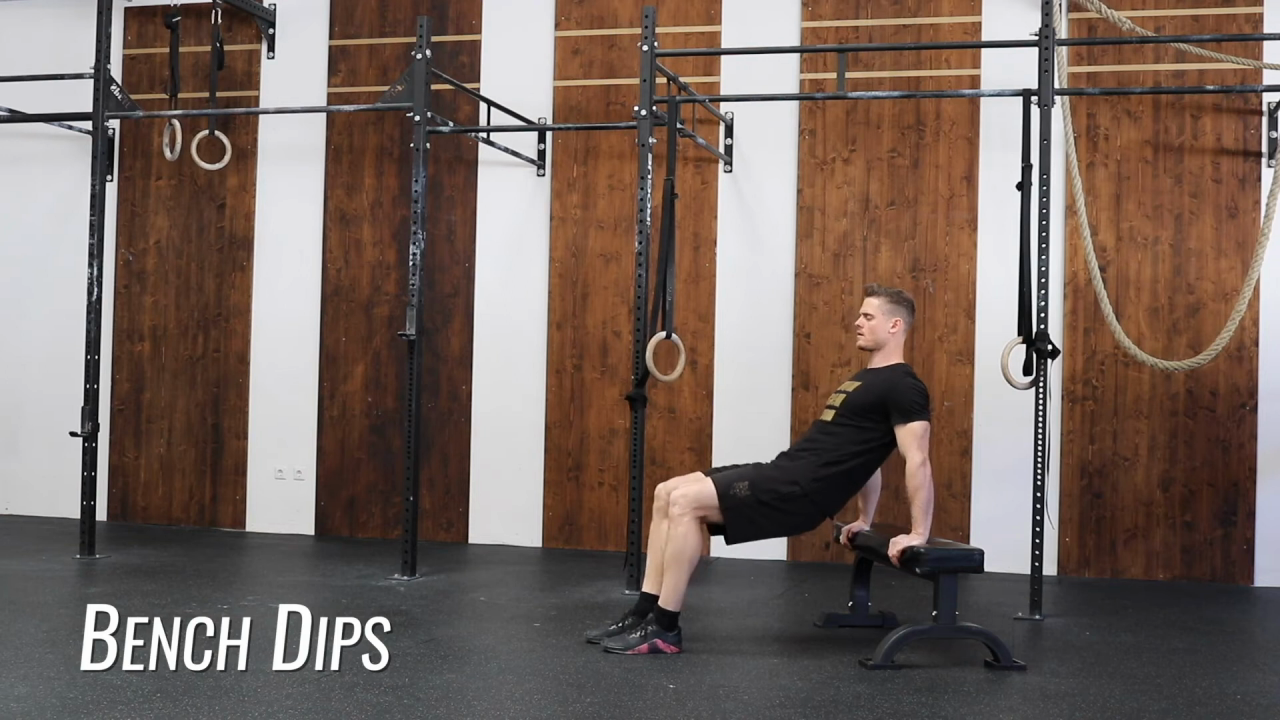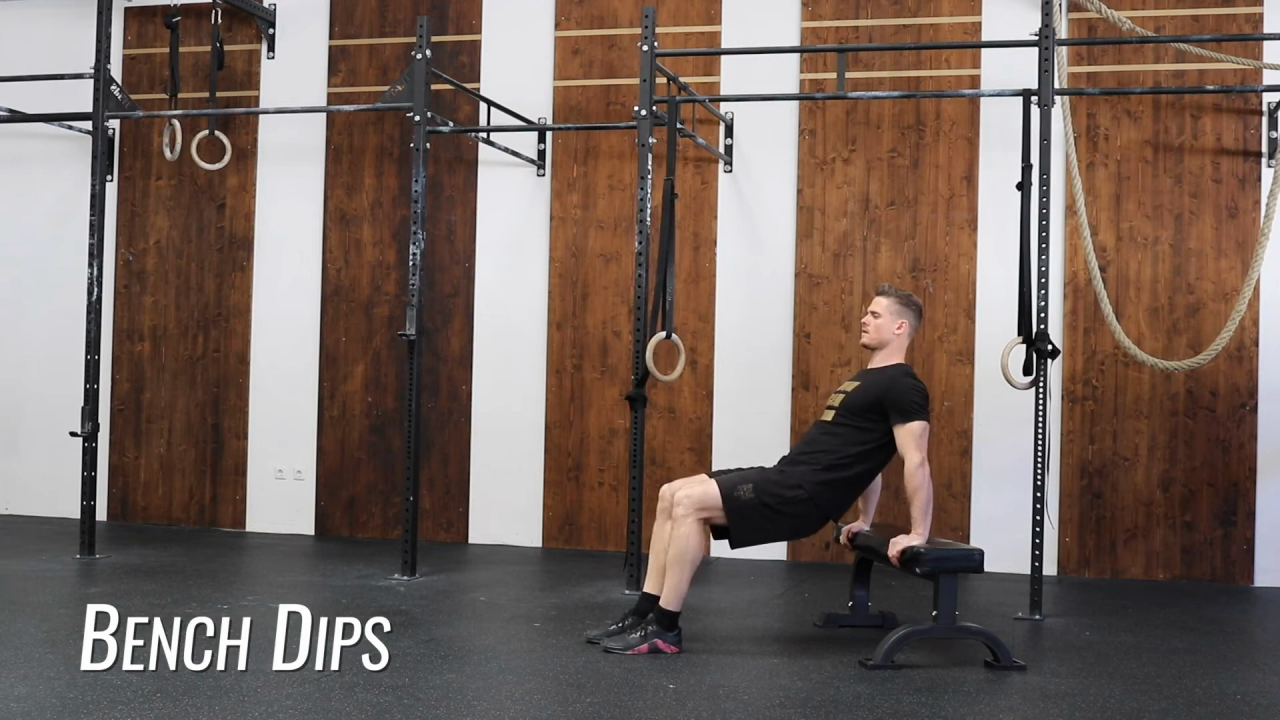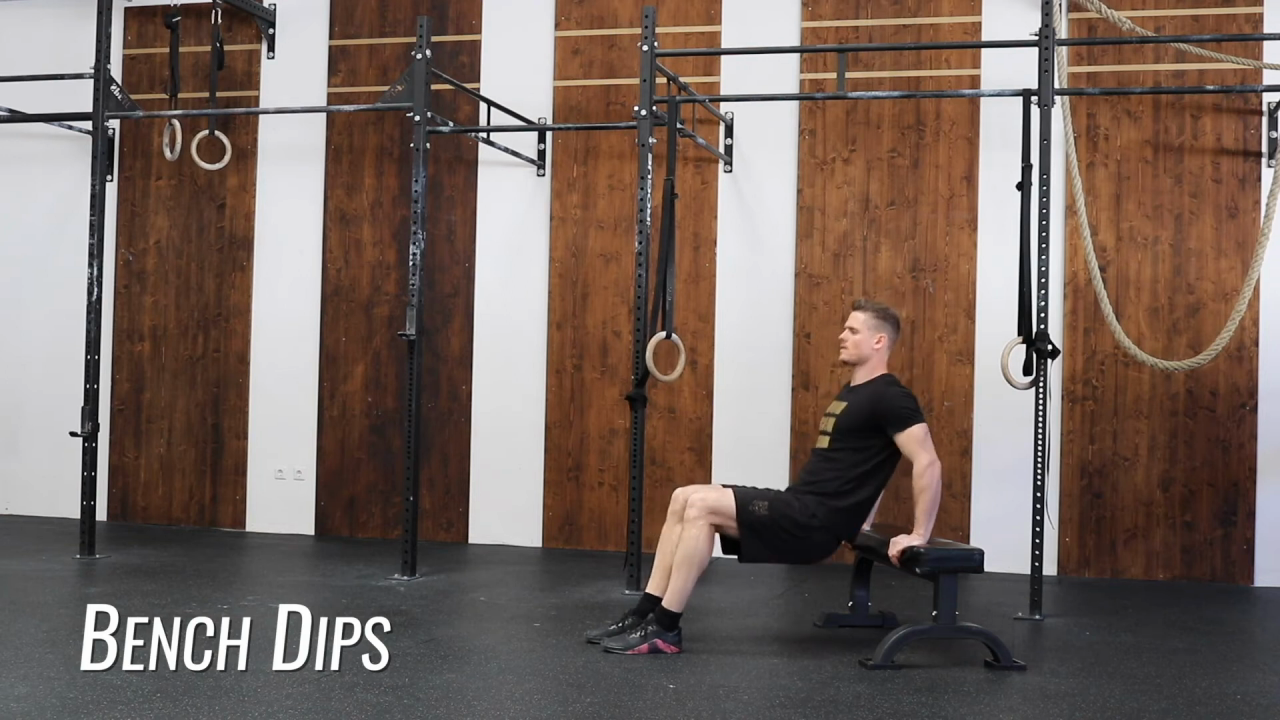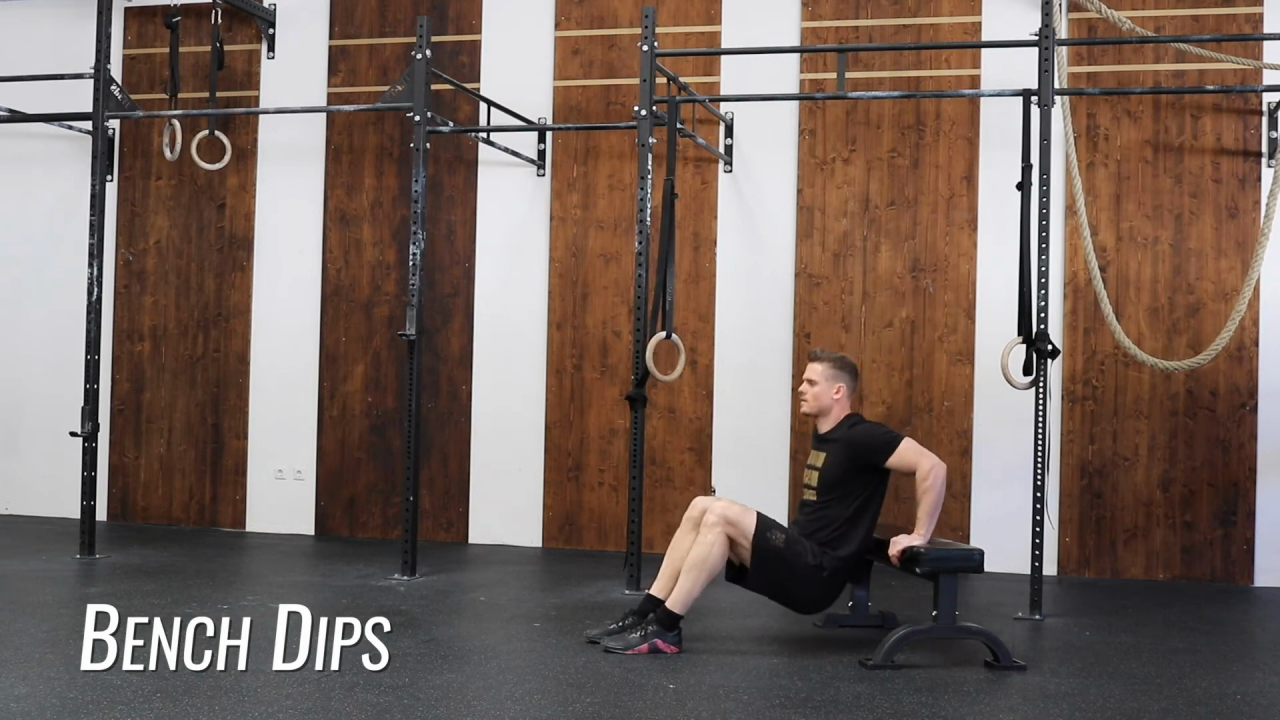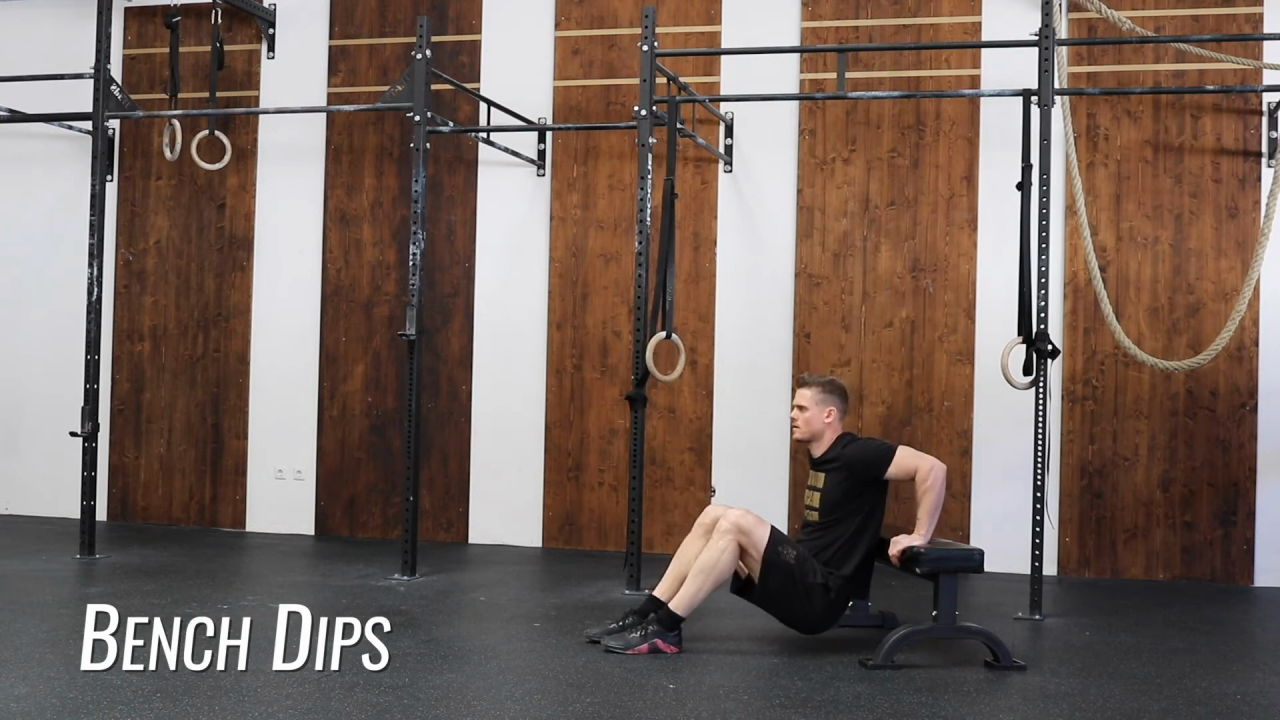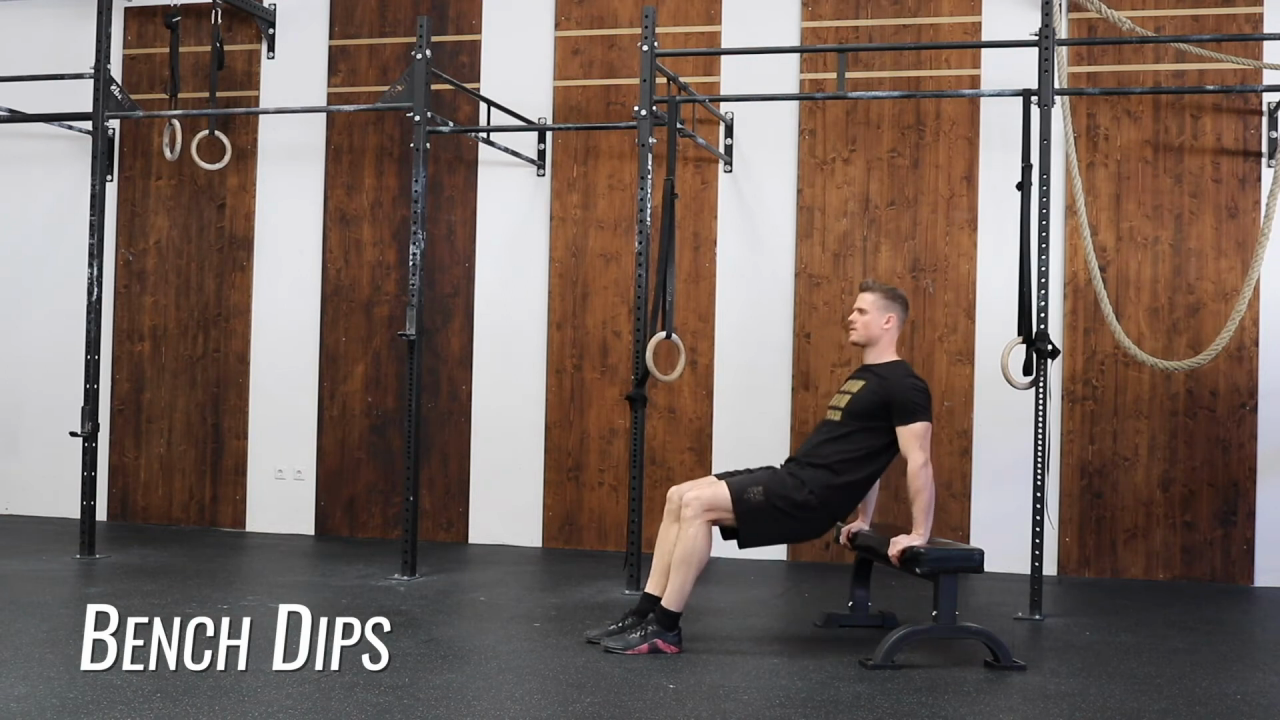
dt=0.7s
person 1, frame 1
left shoulder: (901, 386)
right shoulder: (868, 378)
left elbow: (918, 460)
right elbow: (861, 452)
left wrist: (917, 534)
right wrist: (865, 520)
left hip: (803, 490)
right hip: (784, 475)
left knee: (685, 501)
right knee: (667, 494)
left ankle: (664, 627)
right ankle: (645, 613)
person 1, frame 2
left shoulder: (901, 385)
right shoulder: (868, 378)
left elbow: (916, 460)
right elbow: (863, 454)
left wrist: (918, 534)
right wrist: (865, 521)
left hip: (806, 494)
right hip: (787, 479)
left knee: (689, 502)
right knee: (672, 495)
left ankle: (663, 628)
right ankle: (644, 613)
person 1, frame 3
left shoulder: (888, 396)
right shoulder: (854, 392)
left elbow: (927, 463)
left wrist: (918, 535)
right wrist: (859, 522)
left hip: (816, 522)
right hip: (798, 507)
left knee: (701, 505)
right knee: (683, 499)
left ankle: (664, 627)
right ankle: (645, 613)
person 1, frame 4
left shoulder: (859, 436)
right shoulder: (826, 434)
left elbow: (932, 467)
left wrist: (918, 537)
left hip: (817, 573)
right hip: (800, 558)
left knee: (721, 514)
right knee: (702, 509)
left ankle: (664, 628)
right ankle: (644, 614)
person 1, frame 5
left shoulder: (855, 454)
right shoulder: (823, 454)
left elbow: (932, 468)
left wrist: (919, 537)
left hip: (819, 594)
right hip: (802, 576)
left knee: (735, 522)
right knee: (713, 517)
left ankle: (665, 629)
right ankle: (644, 614)
person 1, frame 6
left shoulder: (902, 385)
right shoulder: (865, 375)
left elbow: (919, 460)
left wrist: (918, 535)
right wrist: (864, 521)
left hip: (812, 495)
right hip: (793, 479)
left knee: (695, 504)
right knee: (679, 498)
left ankle: (664, 629)
right ankle: (645, 613)
